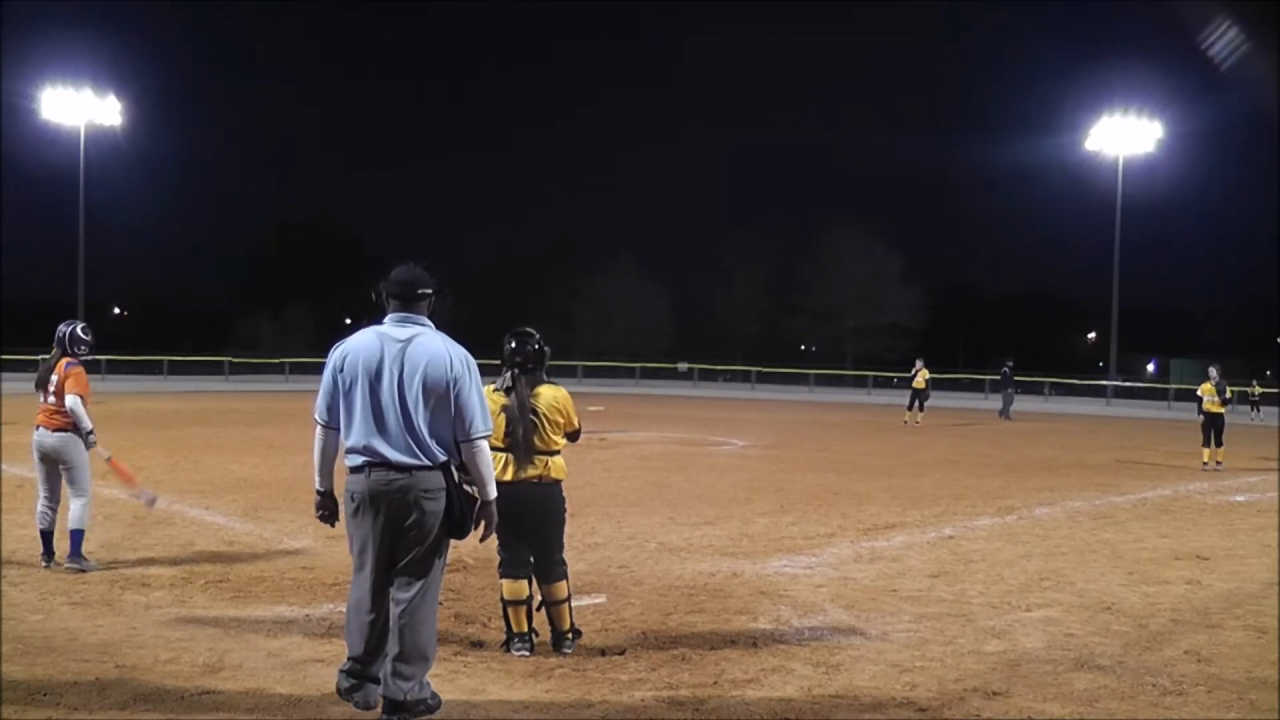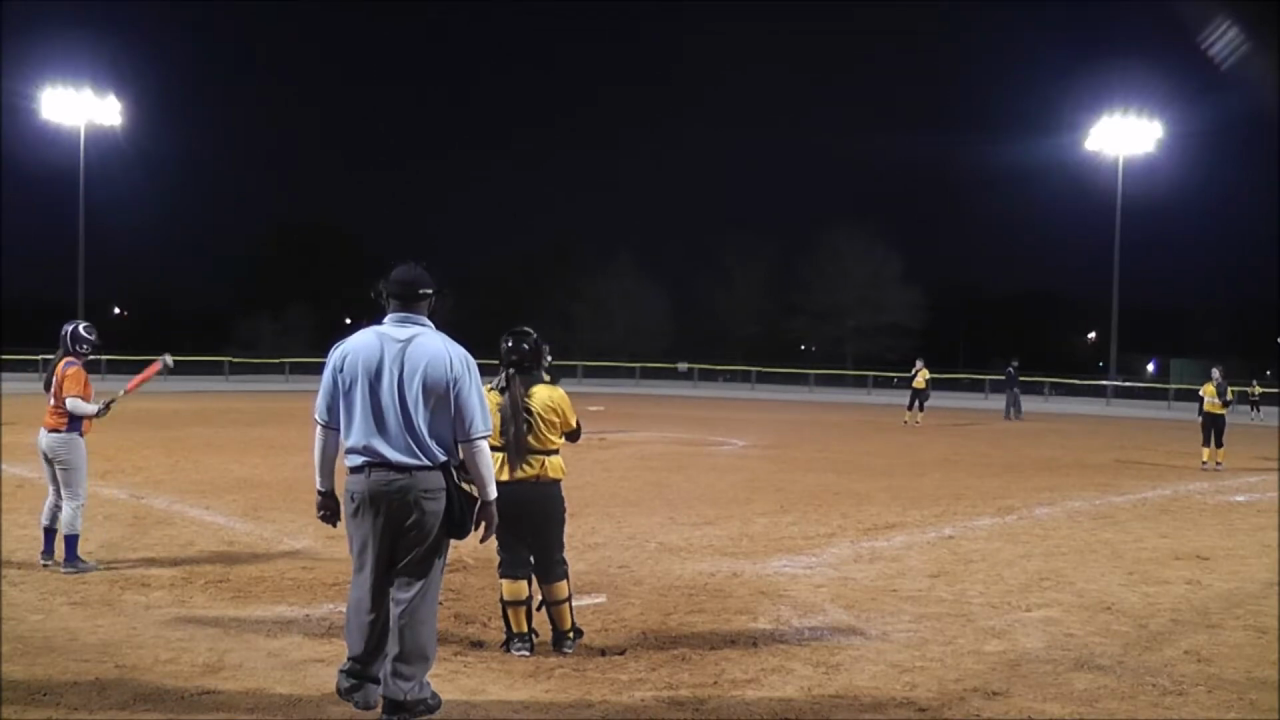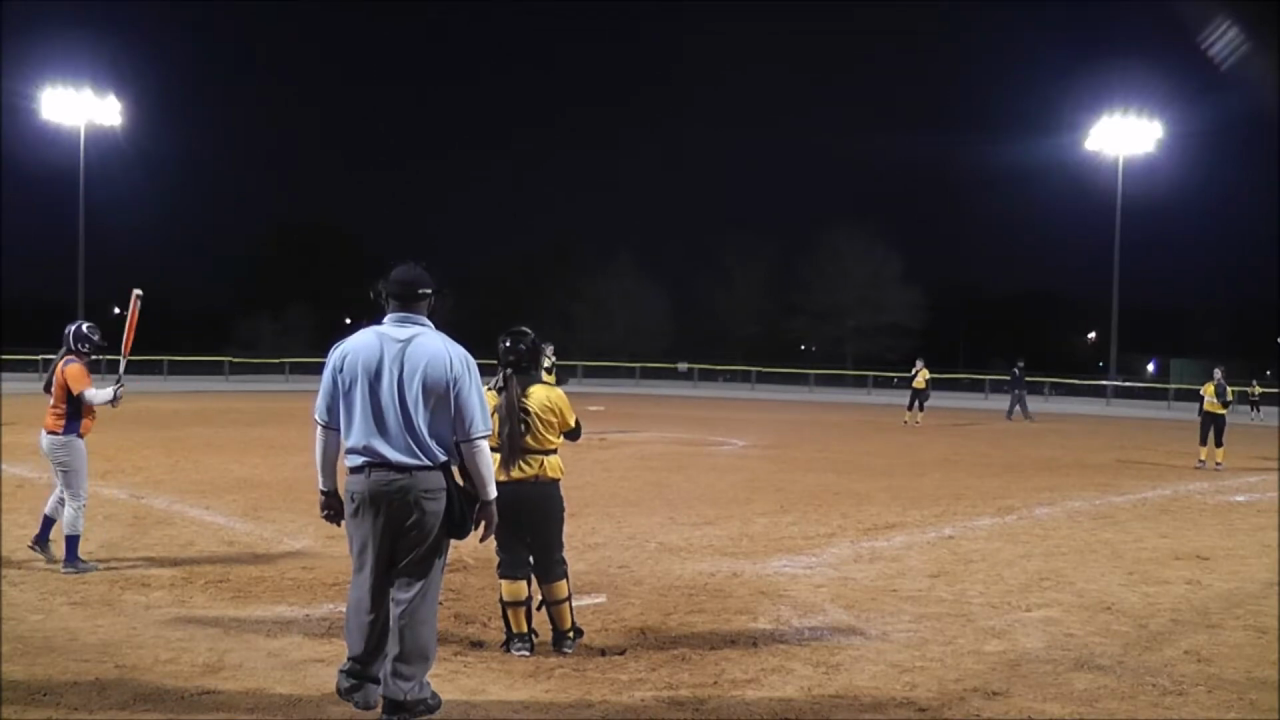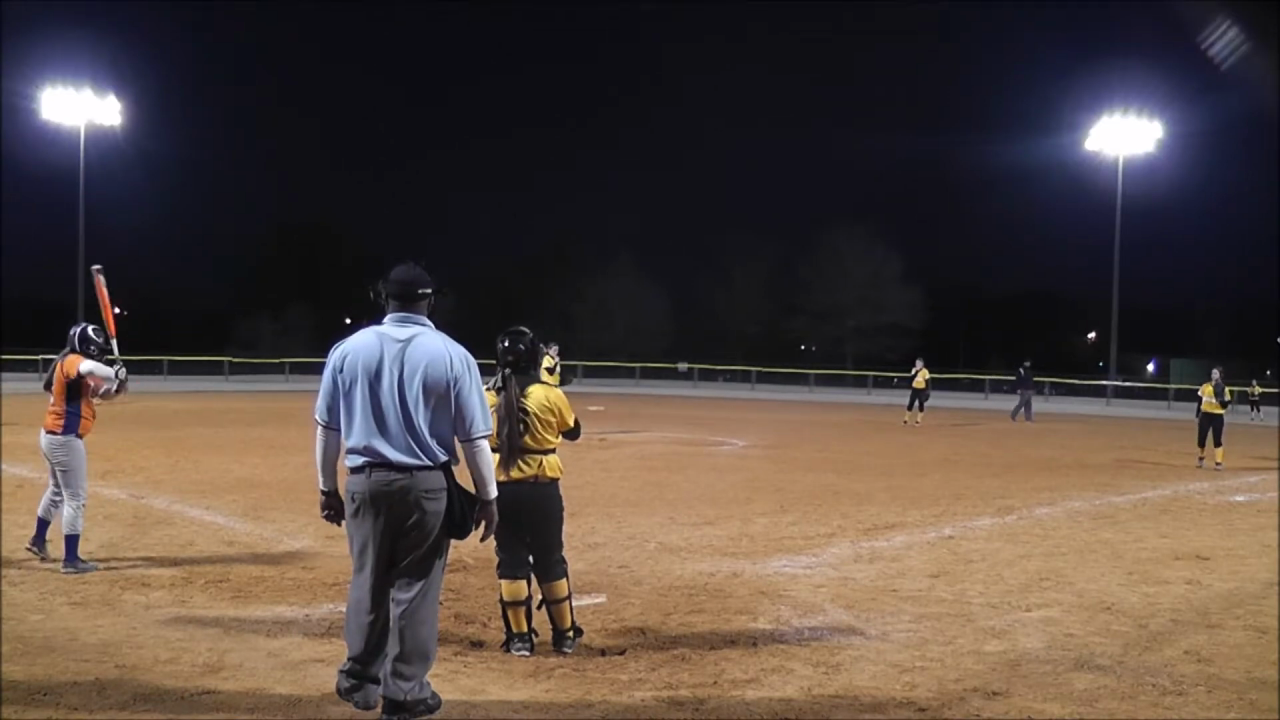
dt=0.2s
person 1, frame 1
left shoulder: (349, 349)
right shoulder: (452, 355)
left elbow: (327, 427)
right elbow: (474, 438)
left wrist: (323, 488)
right wrist: (488, 496)
left hip: (366, 481)
right hip: (427, 485)
left knee: (368, 582)
right knee: (415, 586)
left ankle: (360, 681)
person 1, frame 2
left shoulder: (349, 349)
right shoulder: (452, 355)
left elbow: (327, 428)
right elbow: (474, 438)
left wrist: (325, 488)
right wrist: (488, 497)
left hip: (366, 482)
right hip: (427, 485)
left knee: (368, 582)
right knee: (415, 586)
left ankle: (361, 681)
person 1, frame 3
left shoulder: (348, 349)
right shoulder: (451, 355)
left elbow: (327, 428)
right elbow: (473, 438)
left wrist: (327, 488)
right wrist: (487, 497)
left hip: (365, 482)
right hip: (426, 485)
left knee: (368, 583)
right knee: (414, 587)
left ankle: (360, 681)
person 1, frame 4
left shoulder: (348, 349)
right shoulder: (451, 354)
left elbow: (327, 428)
right elbow: (474, 438)
left wrist: (328, 488)
right wrist: (488, 497)
left hip: (366, 482)
right hip: (426, 485)
left knee: (368, 583)
right knee: (415, 587)
left ankle: (360, 681)
person 2, frame 1
left shoulder: (489, 395)
right shoulder: (557, 396)
right elbow: (574, 434)
left hip: (504, 489)
right hip: (546, 490)
left knee: (513, 561)
right knee: (551, 562)
left ankle: (520, 638)
right ankle: (564, 635)
person 2, frame 2
left shoulder: (488, 396)
right shoulder: (554, 395)
right elbow: (574, 434)
left hip: (503, 489)
right hip: (544, 489)
left knee: (512, 561)
right knee: (551, 562)
left ankle: (520, 638)
right ankle: (565, 634)
person 2, frame 3
left shoulder: (488, 397)
right shoulder: (552, 395)
right elbow: (574, 432)
left hip: (502, 489)
right hip: (543, 489)
left knee: (511, 562)
right knee: (550, 562)
left ankle: (519, 638)
right ankle: (565, 634)
person 2, frame 4
left shoulder: (487, 396)
right shoulder: (550, 395)
right elbow: (573, 432)
left hip: (501, 489)
right hip: (542, 489)
left knee: (511, 562)
right knee: (551, 561)
left ankle: (519, 638)
right ankle: (565, 634)
person 3, frame 1
left shoulder: (50, 365)
right shoulder: (75, 369)
right elbow: (72, 404)
right wrist: (88, 430)
left hip: (41, 435)
right hip: (67, 437)
left knee: (47, 497)
right knee: (79, 497)
left ankle: (47, 554)
right ankle: (75, 555)
person 3, frame 2
left shoulder: (61, 365)
right shoulder: (74, 368)
right elbow: (73, 405)
left wrist: (94, 407)
right wrist: (98, 409)
left hip: (48, 436)
right hip: (66, 439)
left knee: (57, 496)
right knee: (74, 499)
left ankle: (48, 551)
right ankle: (71, 559)
person 3, frame 3
left shoulder: (69, 365)
right shoulder: (72, 366)
left elbow: (83, 398)
right elbow: (90, 396)
left wrist: (110, 395)
right wrist: (112, 392)
left hip: (54, 436)
right hip: (66, 439)
left knee: (65, 490)
right knee: (76, 499)
left ankle: (41, 539)
right ankle: (71, 560)
person 3, frame 4
left shoulder: (86, 372)
right shoulder: (70, 362)
left elbow: (104, 393)
right elbow: (89, 367)
left wrist: (119, 384)
right wrist: (114, 373)
left hip: (52, 437)
right hip: (64, 439)
left knee: (57, 490)
right knee: (75, 499)
left ankle: (38, 541)
right ankle: (71, 560)
